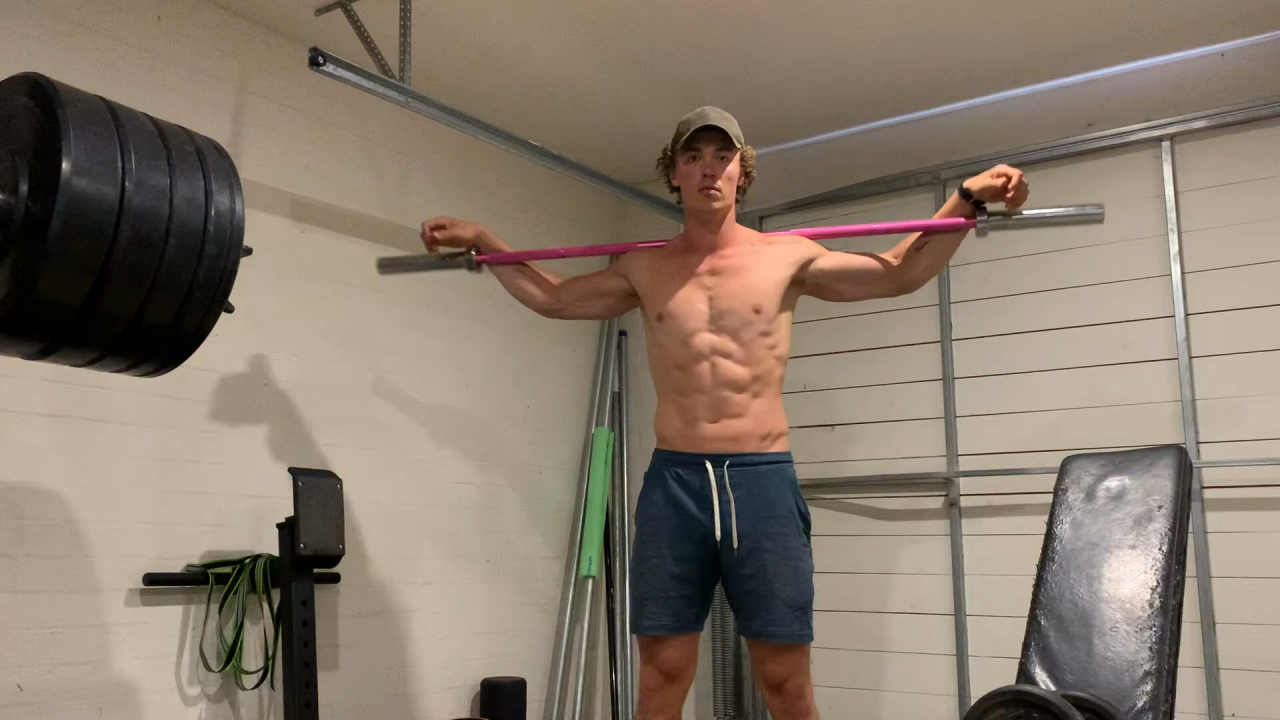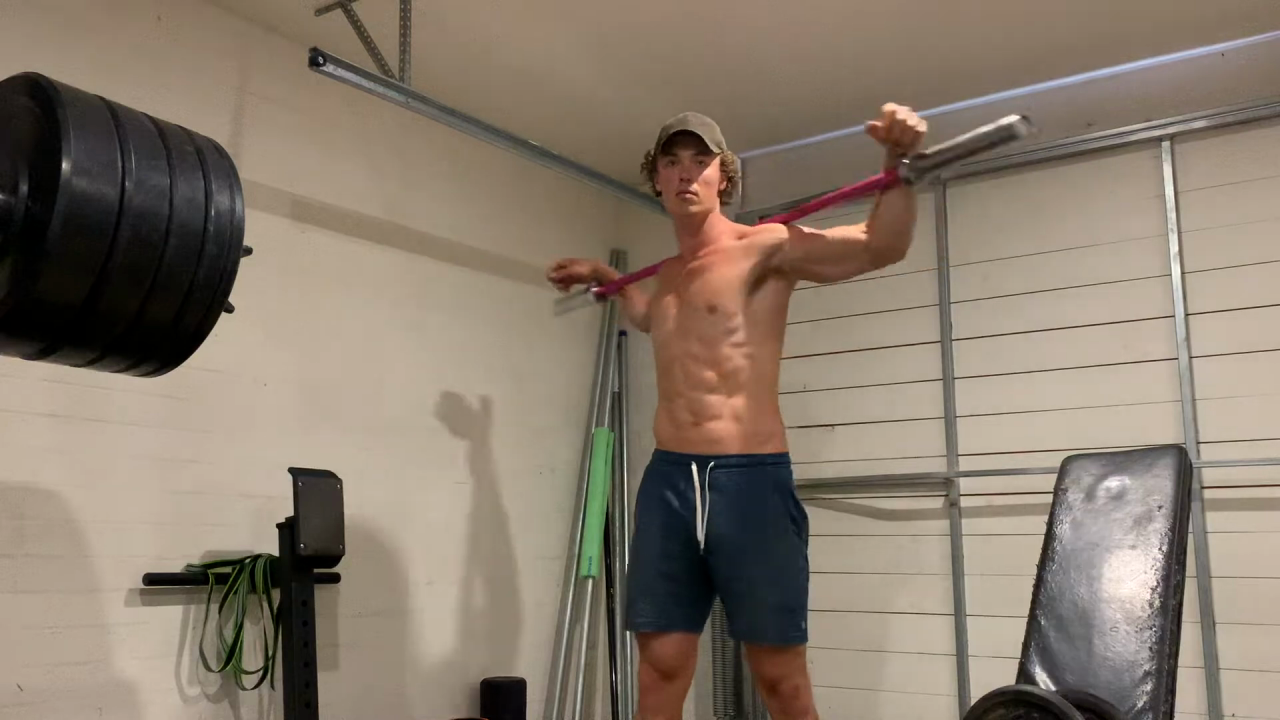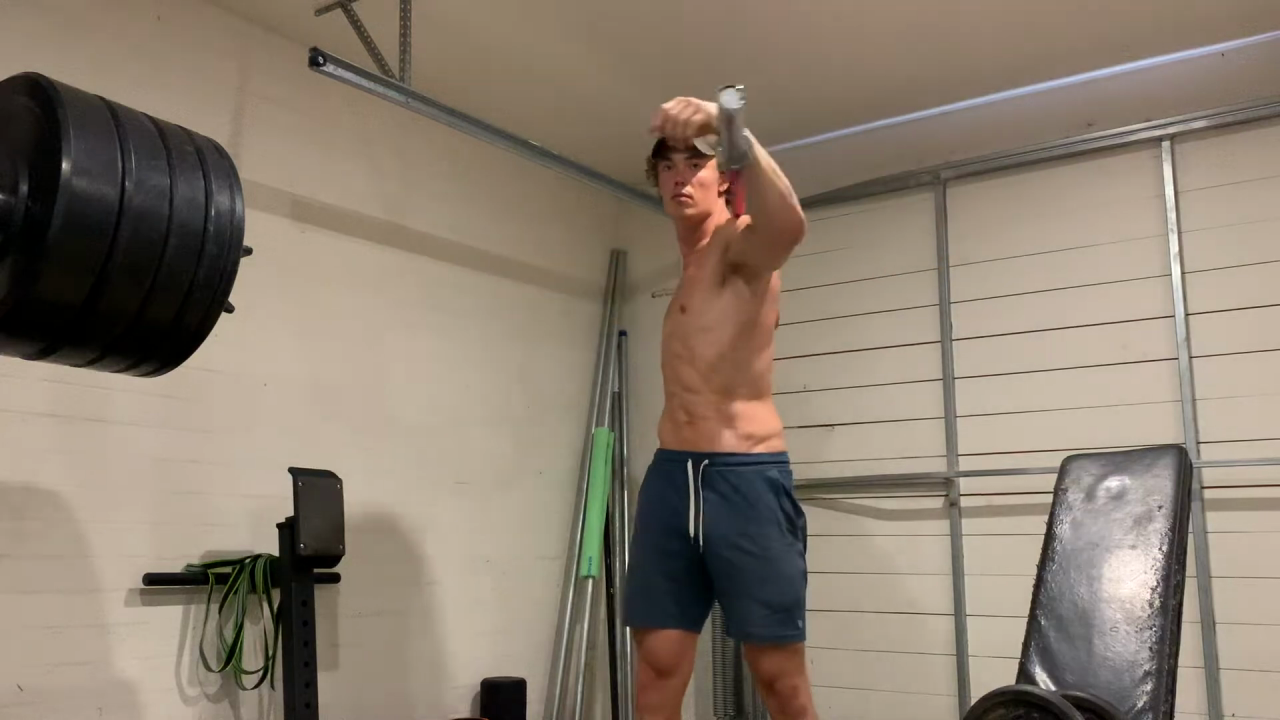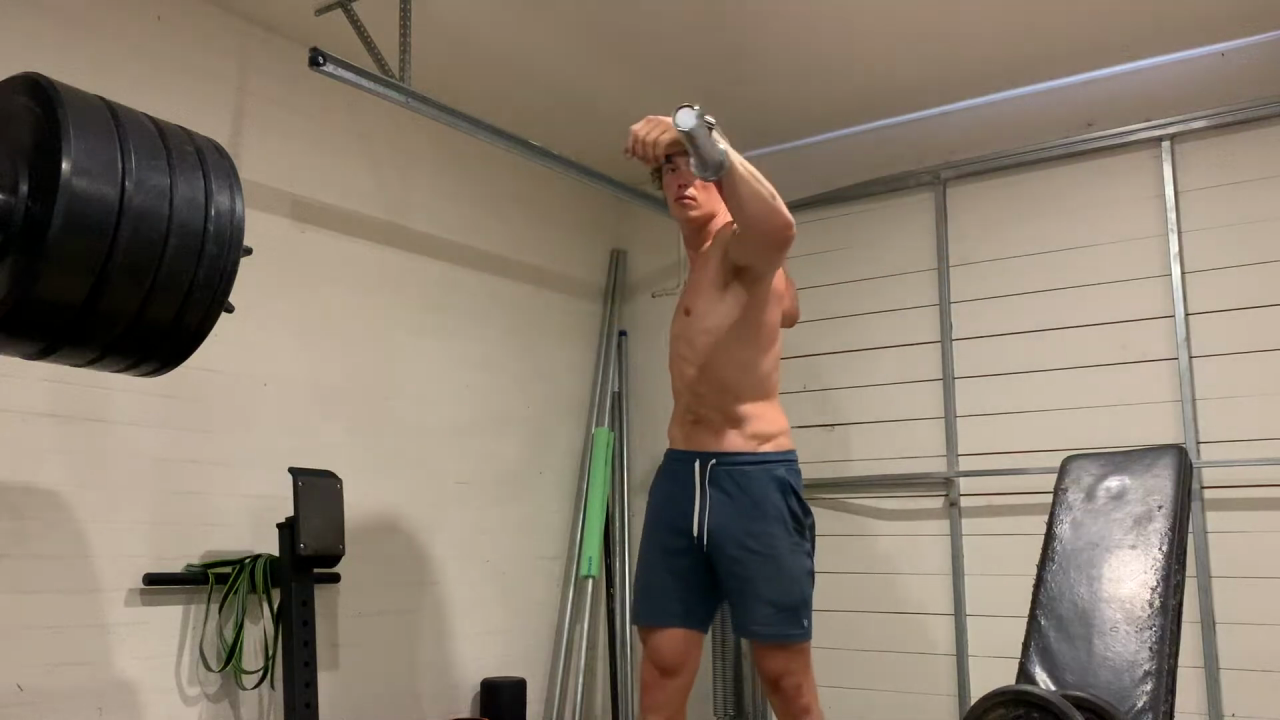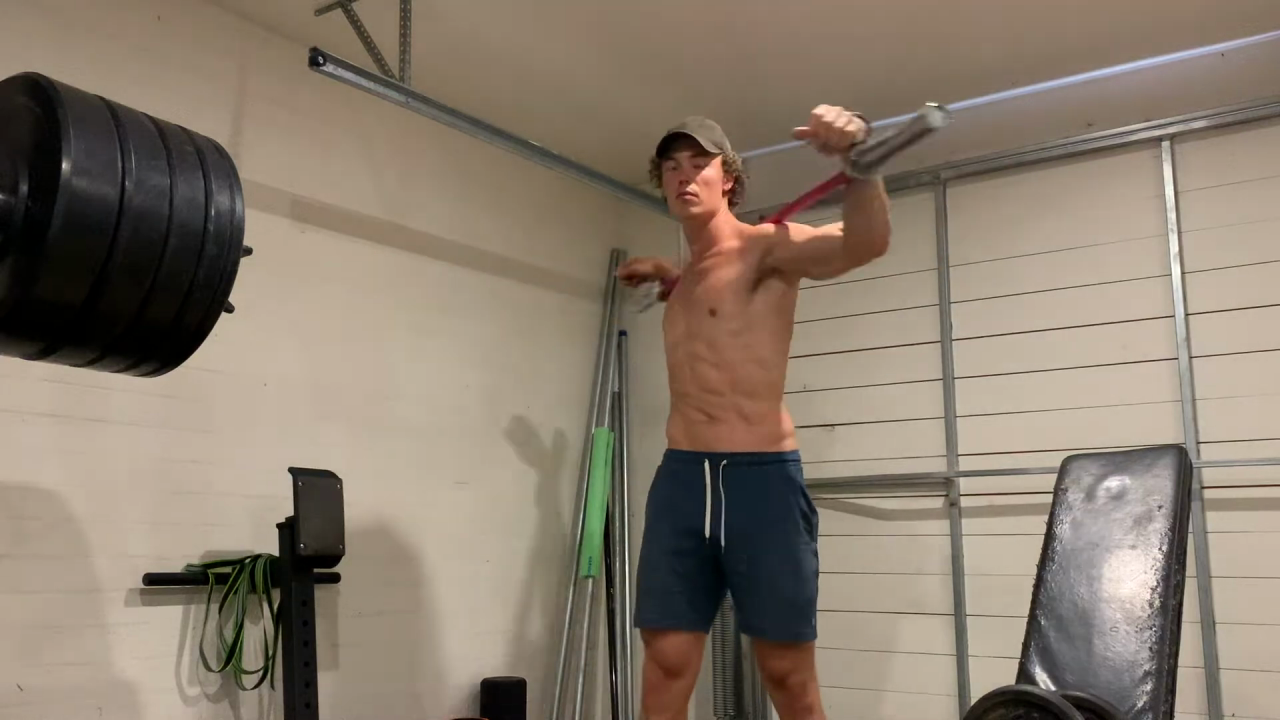
dt=0.3s
person 1, frame 1
left shoulder: (785, 255)
right shoulder: (645, 268)
left elbow: (903, 272)
right elbow: (554, 296)
left wrist: (966, 200)
right wrist: (484, 243)
left hip: (762, 481)
right hip: (674, 482)
right knee: (664, 667)
person 1, frame 2
left shoulder: (765, 248)
right shoulder: (667, 275)
left elbow: (881, 246)
left wrist: (901, 158)
right wrist: (610, 281)
left hip: (753, 482)
right hip: (668, 481)
right knee: (660, 668)
person 1, frame 3
left shoulder: (739, 243)
right shoulder: (698, 267)
left elbow: (787, 225)
left wrist: (729, 131)
left hip: (748, 478)
right hip: (671, 478)
right knee: (658, 666)
person 1, frame 4
left shoulder: (740, 243)
right shoulder: (710, 265)
left elbow: (778, 226)
right elbow: (784, 305)
left hip: (755, 477)
right hip: (681, 476)
right knee: (663, 666)
person 1, frame 5
left shoulder: (765, 247)
right shoulder: (687, 276)
left elbow: (867, 238)
left wrist: (855, 153)
right wrist: (663, 276)
left hip: (762, 481)
right hip: (681, 480)
right knee: (667, 666)
